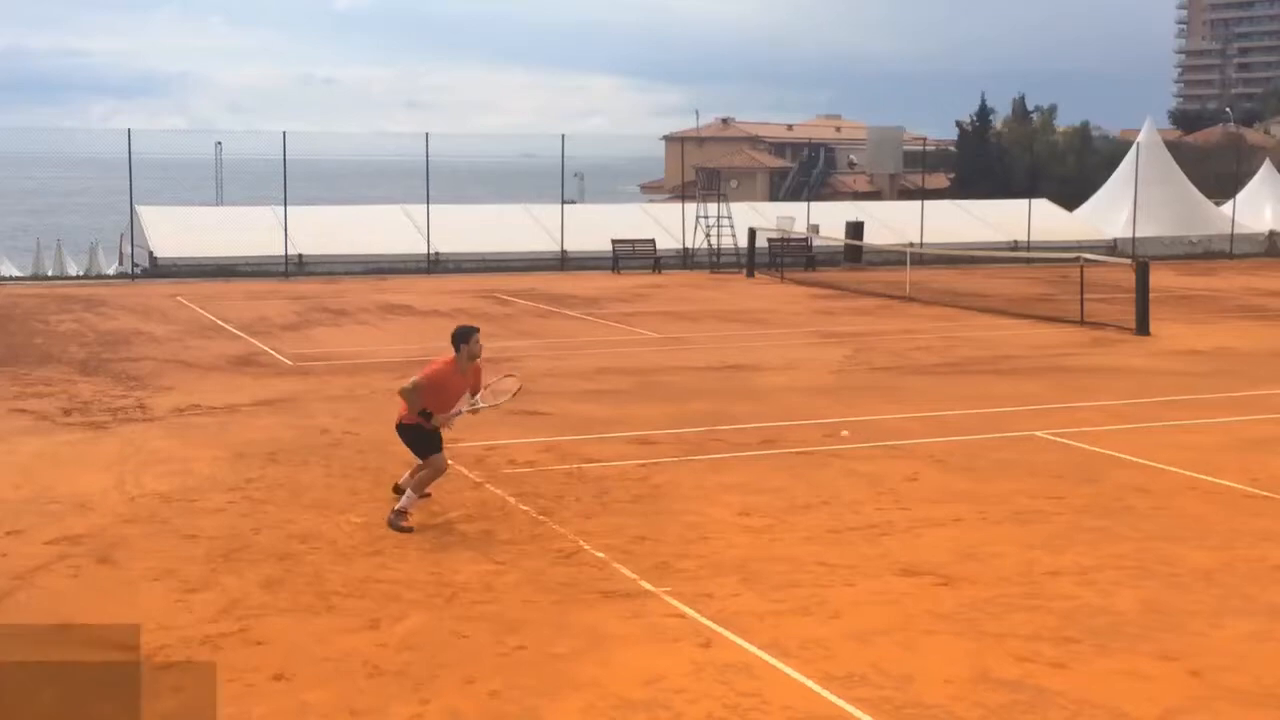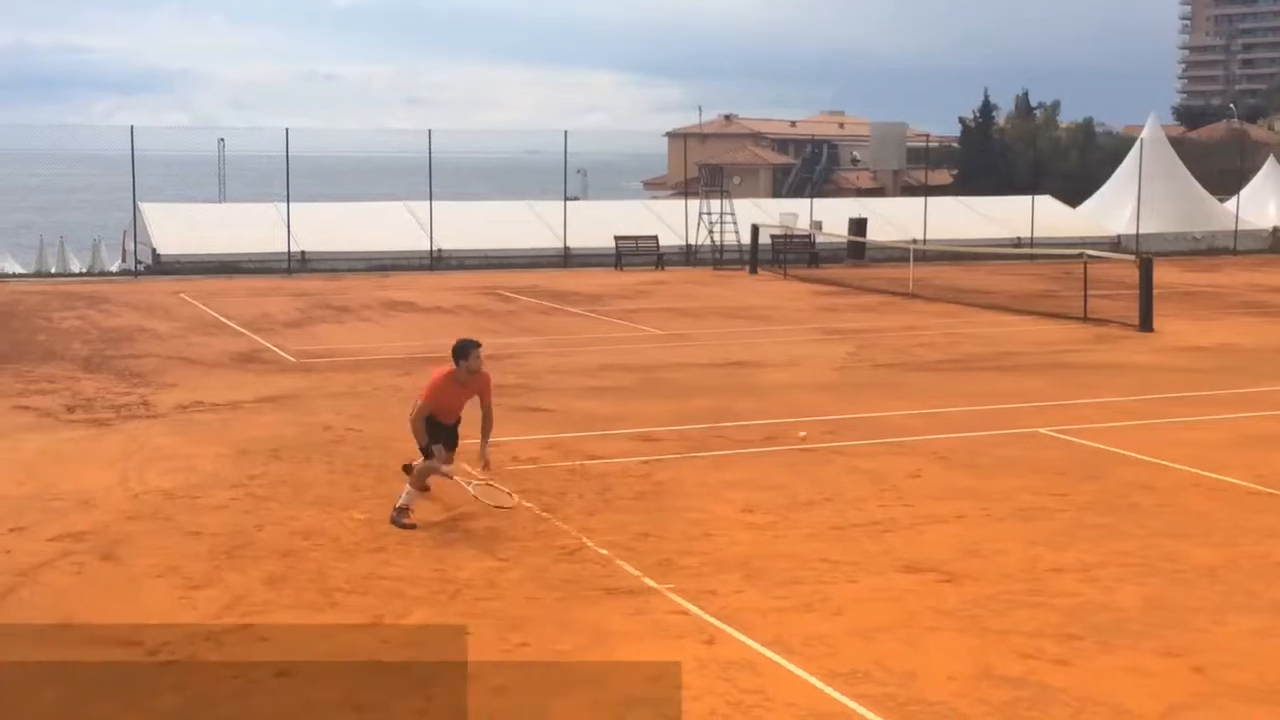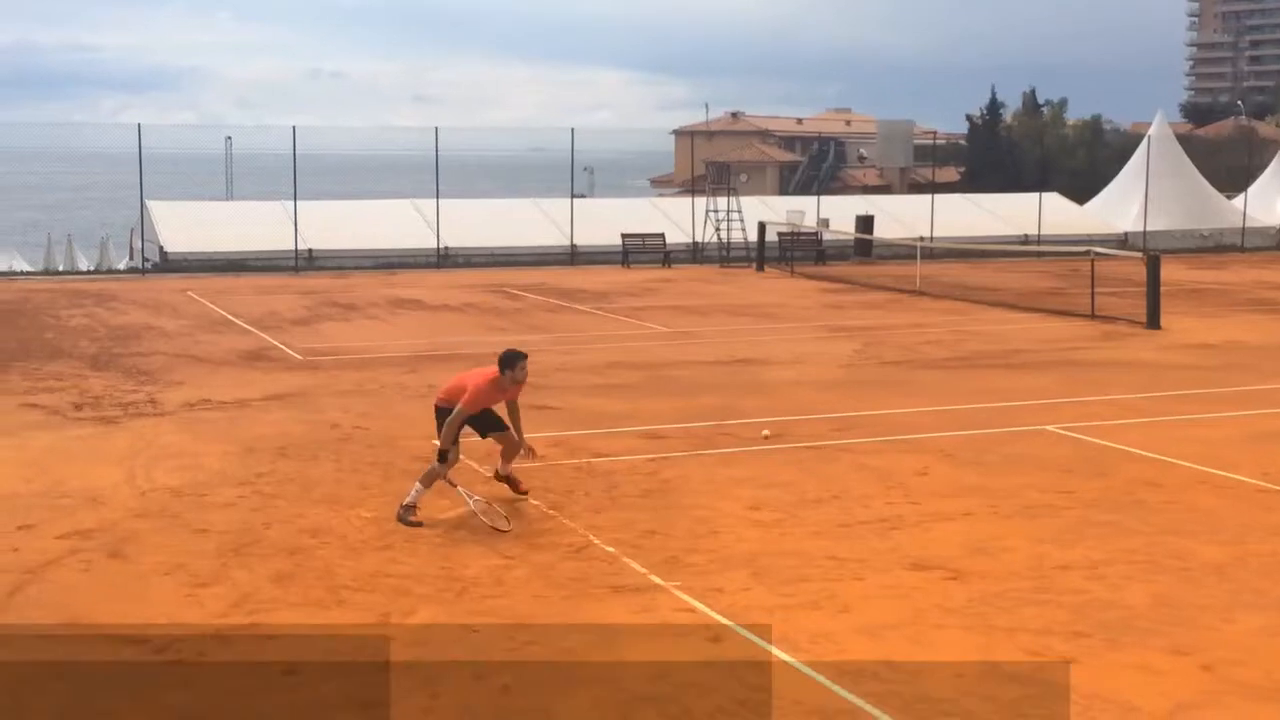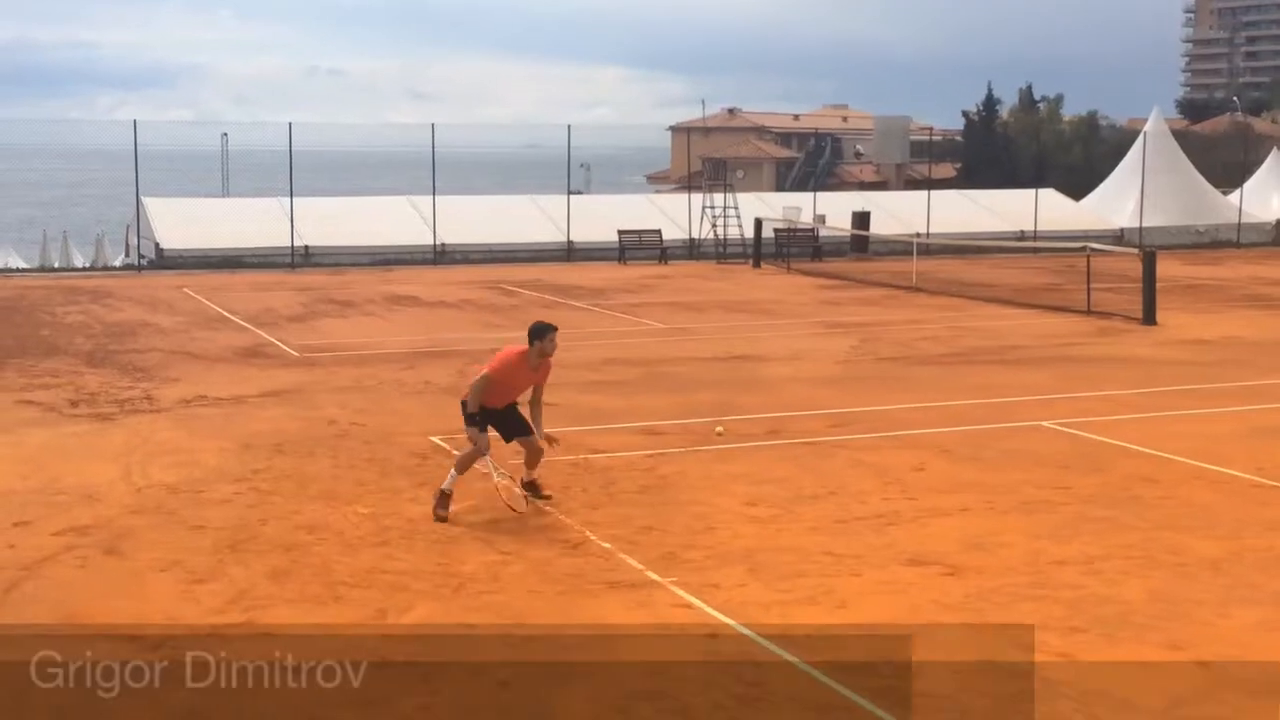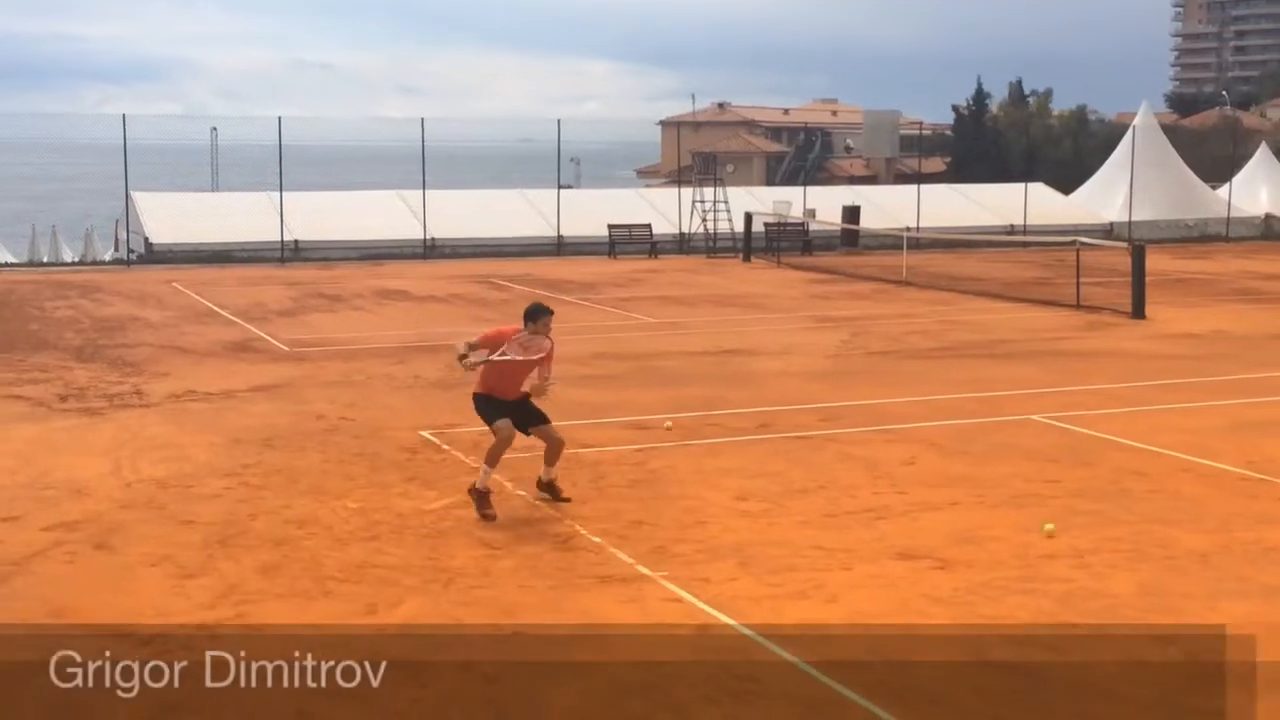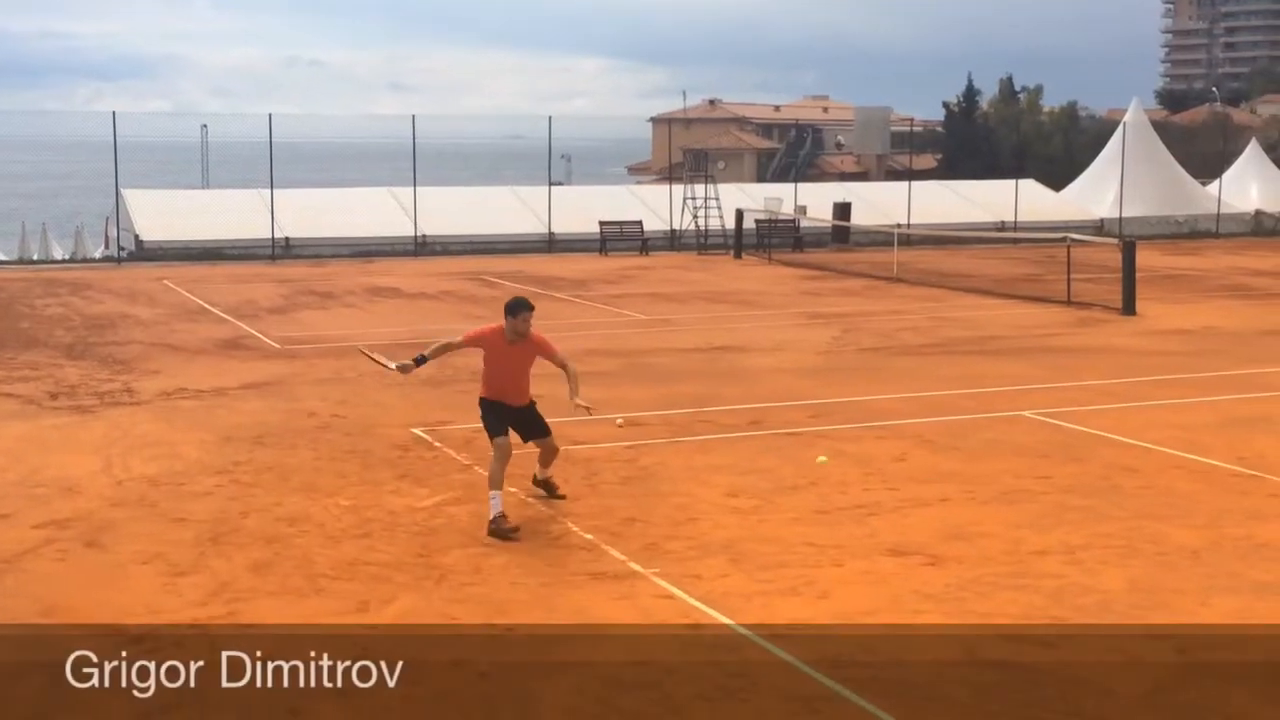
dt=0.2s
person 1, frame 1
left shoulder: (474, 368)
right shoulder: (441, 369)
left elbow: (476, 396)
right elbow: (405, 391)
left wrist: (465, 408)
right wrist: (429, 416)
left hip: (429, 421)
right hip: (412, 421)
left knee: (432, 462)
right knee: (439, 465)
left ankle: (403, 486)
right ankle: (399, 511)
person 1, frame 2
left shoulder: (482, 377)
right shoulder: (440, 381)
left elbow: (487, 411)
right elbow: (416, 420)
left wrist: (484, 447)
right wrist: (429, 452)
left hip: (450, 418)
right hip: (426, 420)
left knee: (447, 460)
right knee: (438, 460)
left ankle: (414, 469)
right ankle: (401, 508)
person 1, frame 3
left shoulder: (517, 383)
right shoulder: (482, 387)
left elbow: (512, 407)
right elbow: (452, 422)
left wrist: (522, 440)
right wrist: (442, 459)
left hip: (478, 408)
right hip: (449, 405)
left knee: (512, 443)
right knee: (450, 458)
left ankle: (504, 473)
right ankle: (408, 505)
person 1, frame 4
left shoulder: (545, 365)
right shoulder: (510, 359)
left elbow: (535, 401)
right elbow: (476, 385)
left wrist: (539, 430)
right wrist: (472, 424)
left hip: (504, 404)
right hip: (478, 401)
left knee: (535, 449)
right knee: (480, 447)
left ankle: (528, 480)
right ankle: (445, 491)
person 1, frame 5
right shoulder: (502, 336)
left elbow: (544, 381)
right elbow: (466, 345)
left wrist: (539, 389)
right wrist: (465, 358)
left hip: (515, 398)
right hip: (487, 396)
left knee: (556, 441)
right knee: (506, 435)
left ankle: (547, 481)
right ankle: (481, 488)
person 1, frame 6
left shoulder: (536, 341)
right shoulder: (488, 335)
left elbow: (567, 366)
right elbow: (448, 345)
left wrist: (575, 396)
right wrist: (417, 362)
left hip: (522, 404)
right hip: (493, 403)
left knee: (551, 448)
right knee: (503, 449)
left ankle: (542, 478)
right ankle: (496, 518)
